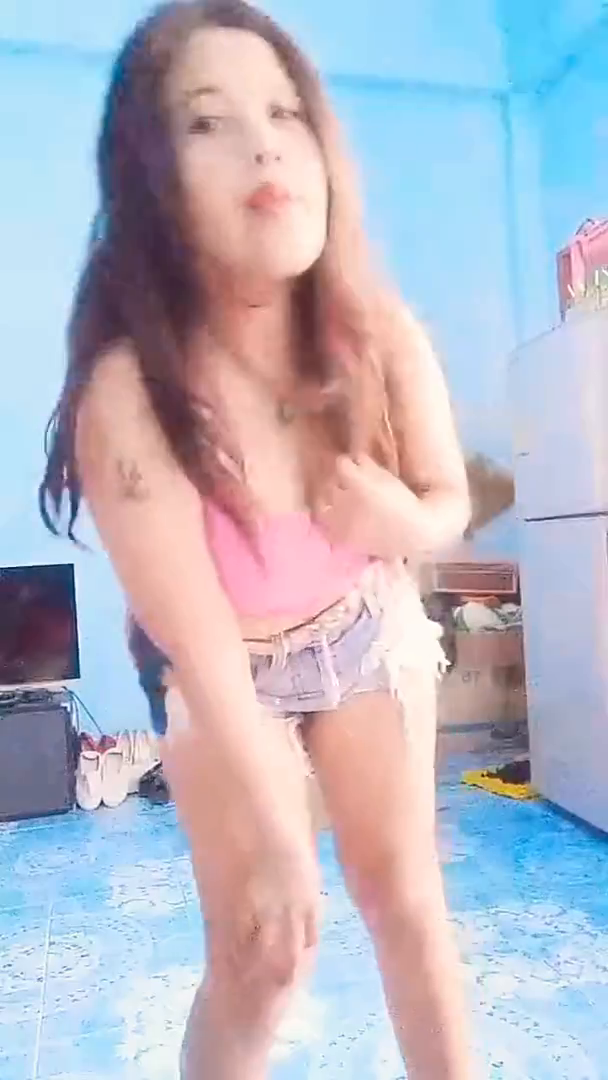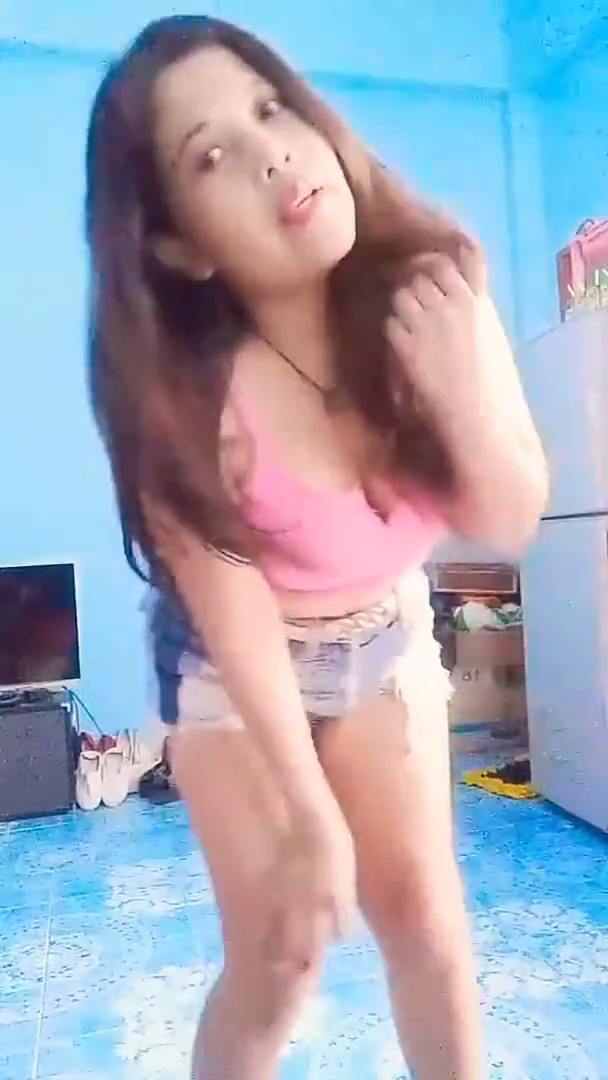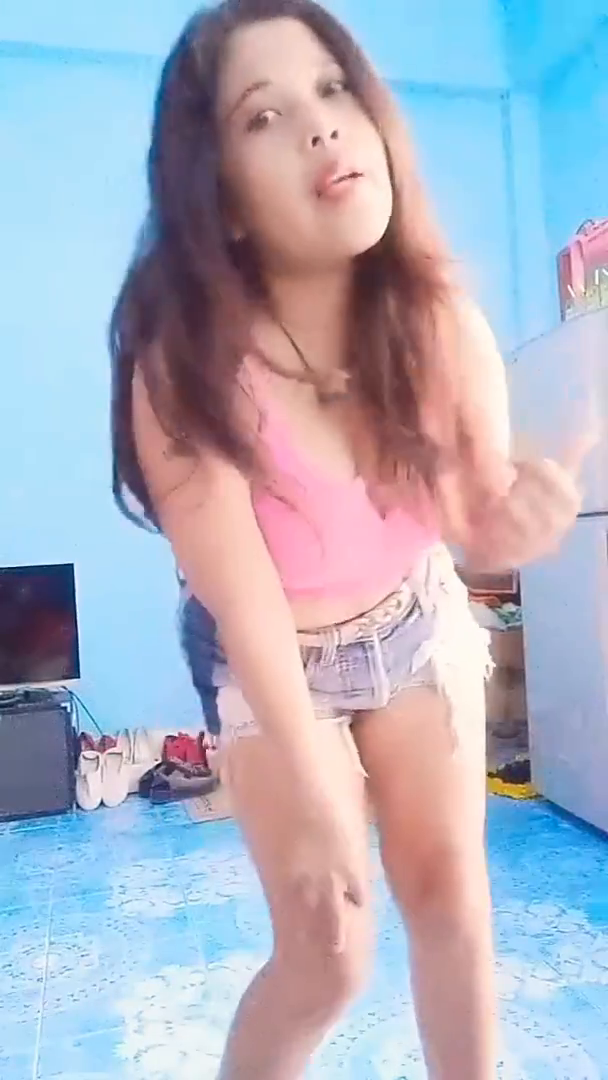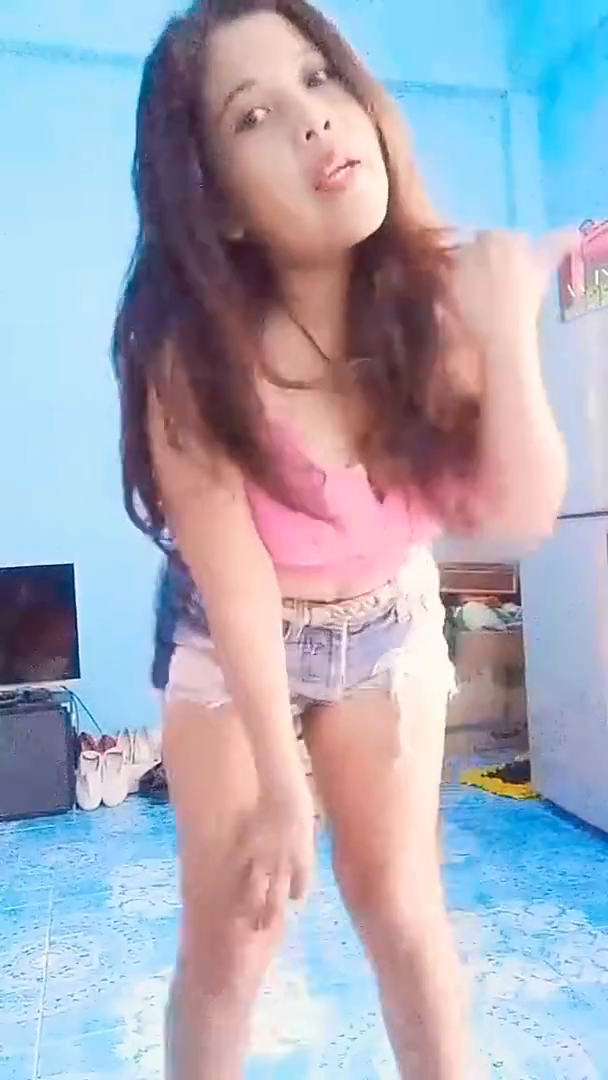
dt=0.4s
person 1, frame 1
left shoulder: (378, 335)
right shoulder: (129, 395)
left elbow: (449, 504)
right elbow: (201, 646)
left wrist: (399, 520)
right wrist: (274, 841)
left hip: (374, 631)
right hip: (233, 672)
left knee: (406, 896)
right knee: (266, 949)
person 1, frame 2
left shoulder: (439, 301)
right shoulder: (181, 396)
left elbow: (511, 521)
right elbow: (239, 626)
left wrist: (472, 412)
right wrist: (311, 821)
left hip: (386, 643)
right hip: (231, 670)
left knee: (425, 915)
right knee: (279, 954)
person 1, frame 3
left shoulder: (440, 321)
right shoulder: (184, 365)
left elbow: (480, 540)
right elbow: (245, 607)
left wrist: (527, 523)
right wrist: (316, 810)
left hip: (420, 630)
right hip: (274, 666)
left knee: (452, 897)
right knee: (328, 956)
person 1, frame 4
left shoulder: (443, 299)
right shoulder: (199, 355)
left elbow: (524, 516)
right elbow: (235, 589)
left wrist: (510, 345)
right wrist: (279, 789)
left hip: (389, 634)
right hip: (230, 648)
left knee: (400, 909)
right knee: (228, 932)
